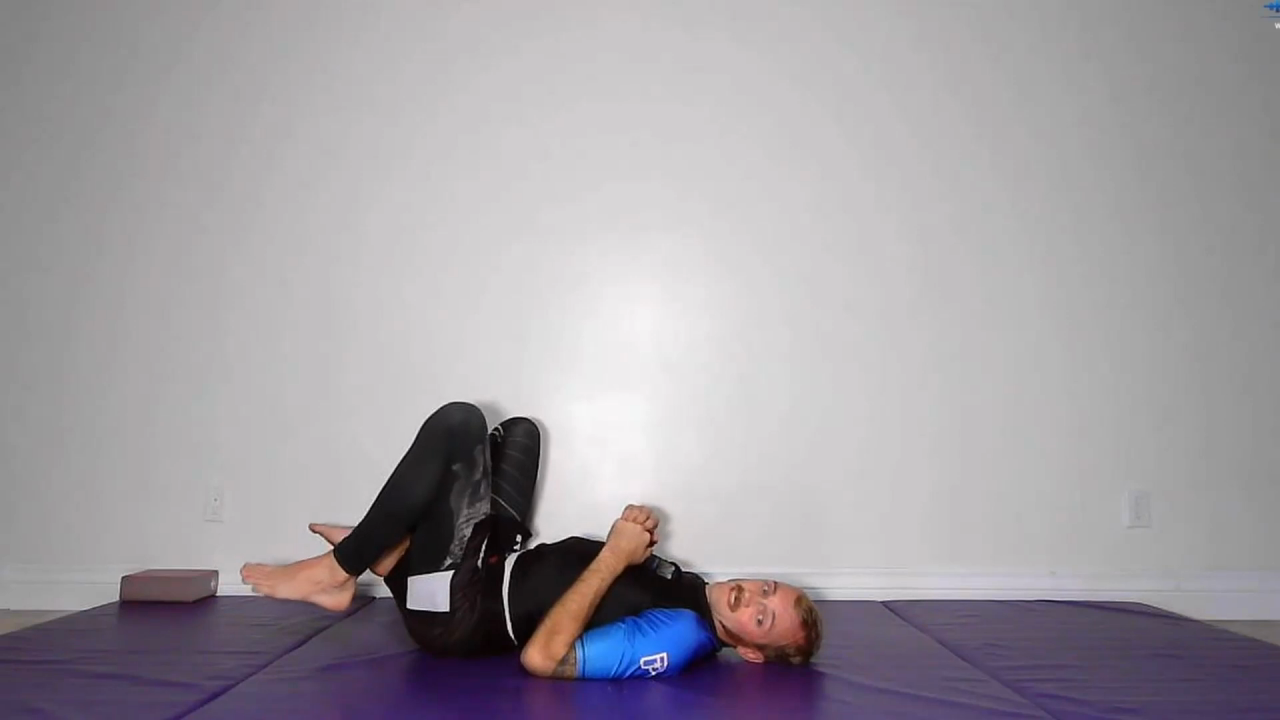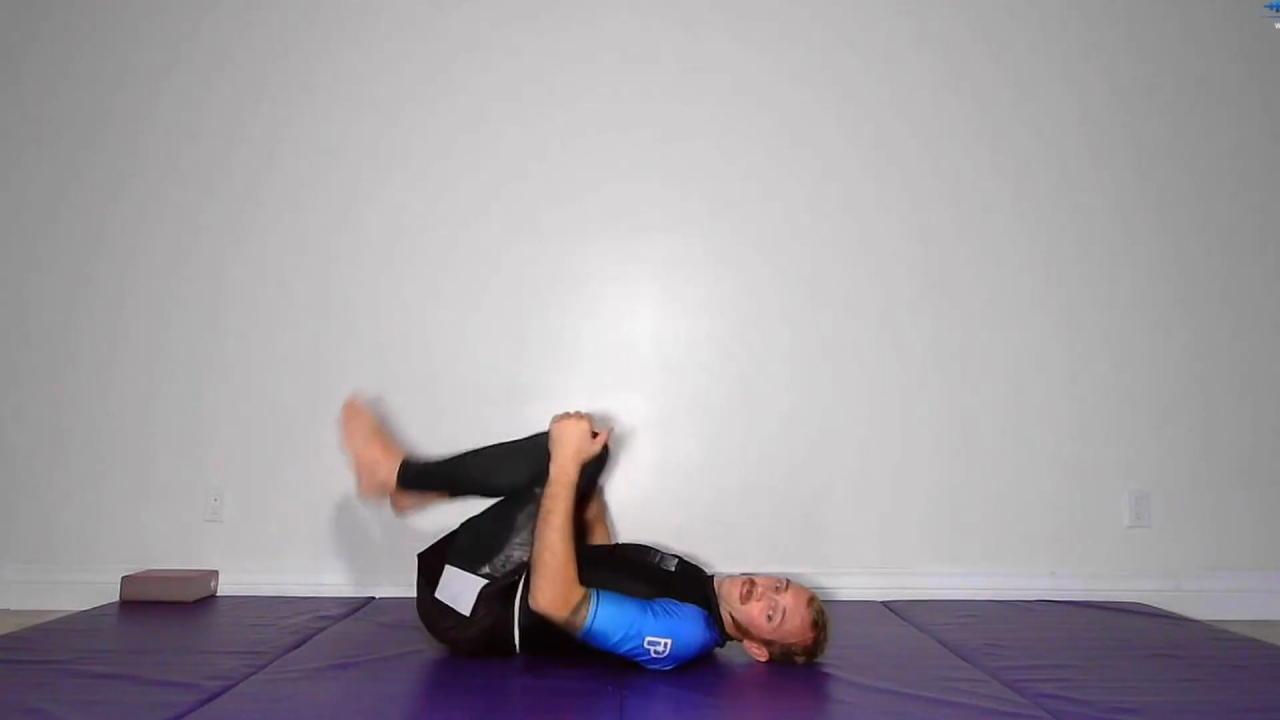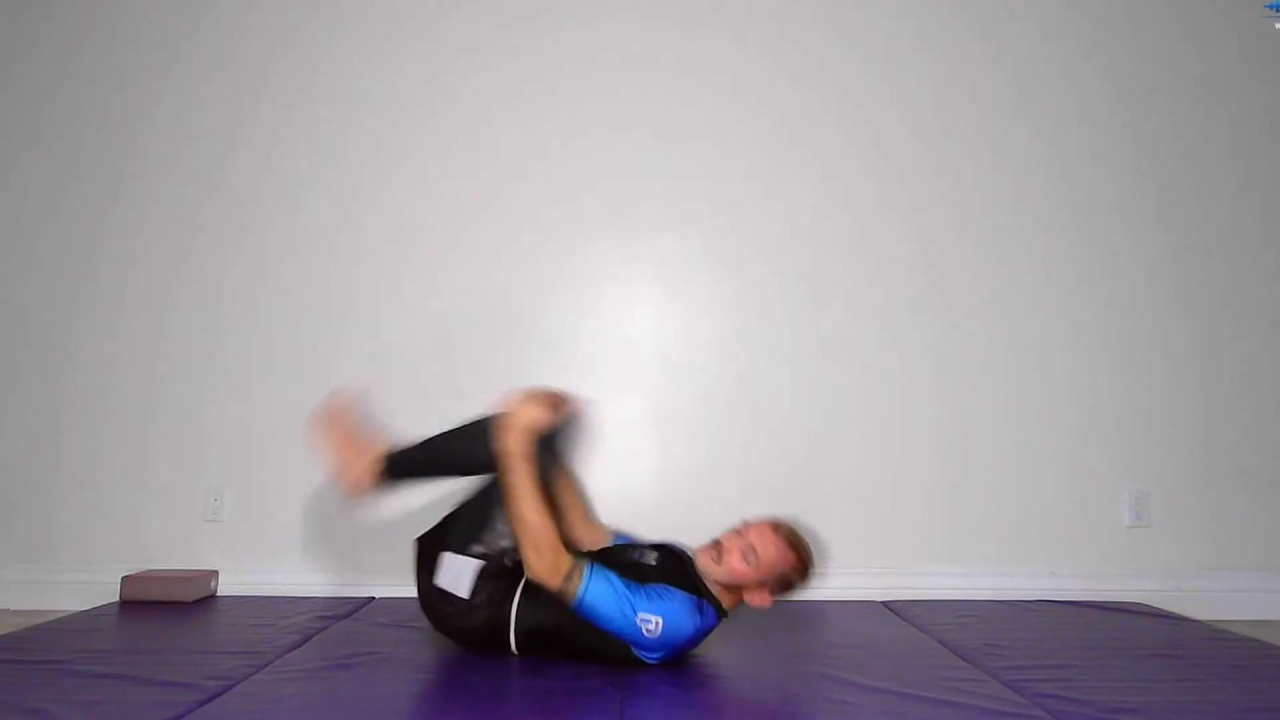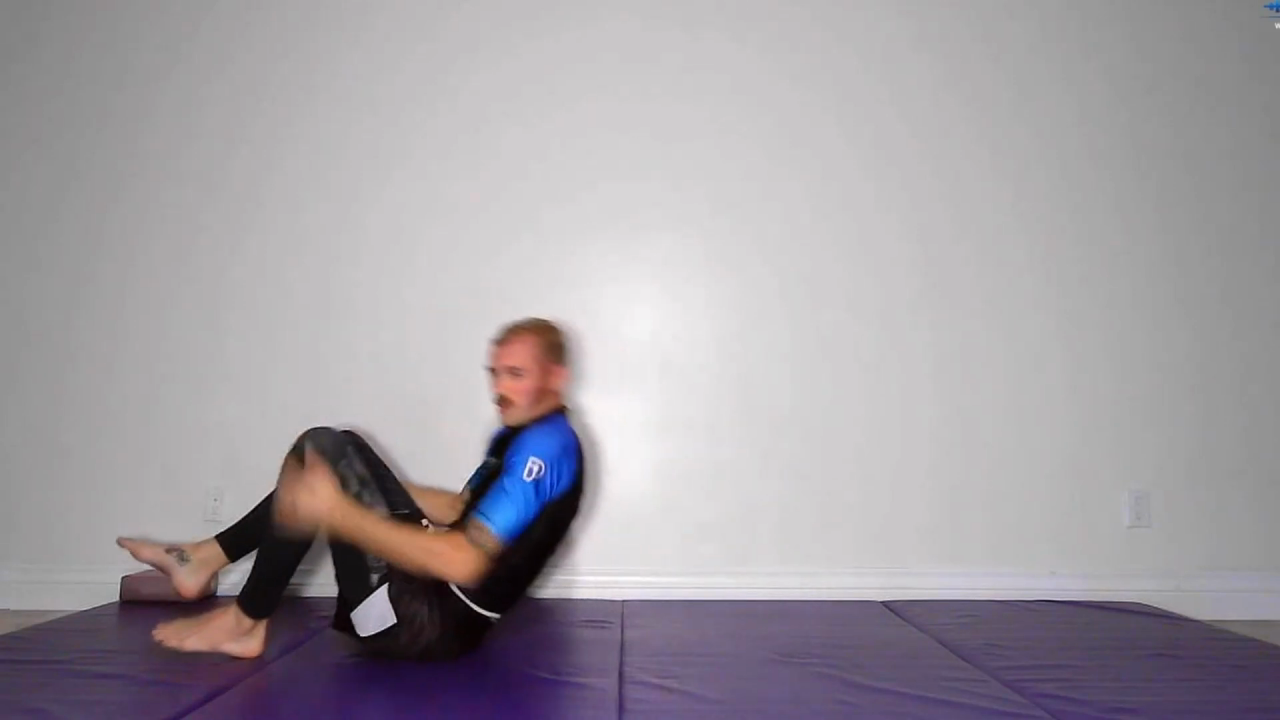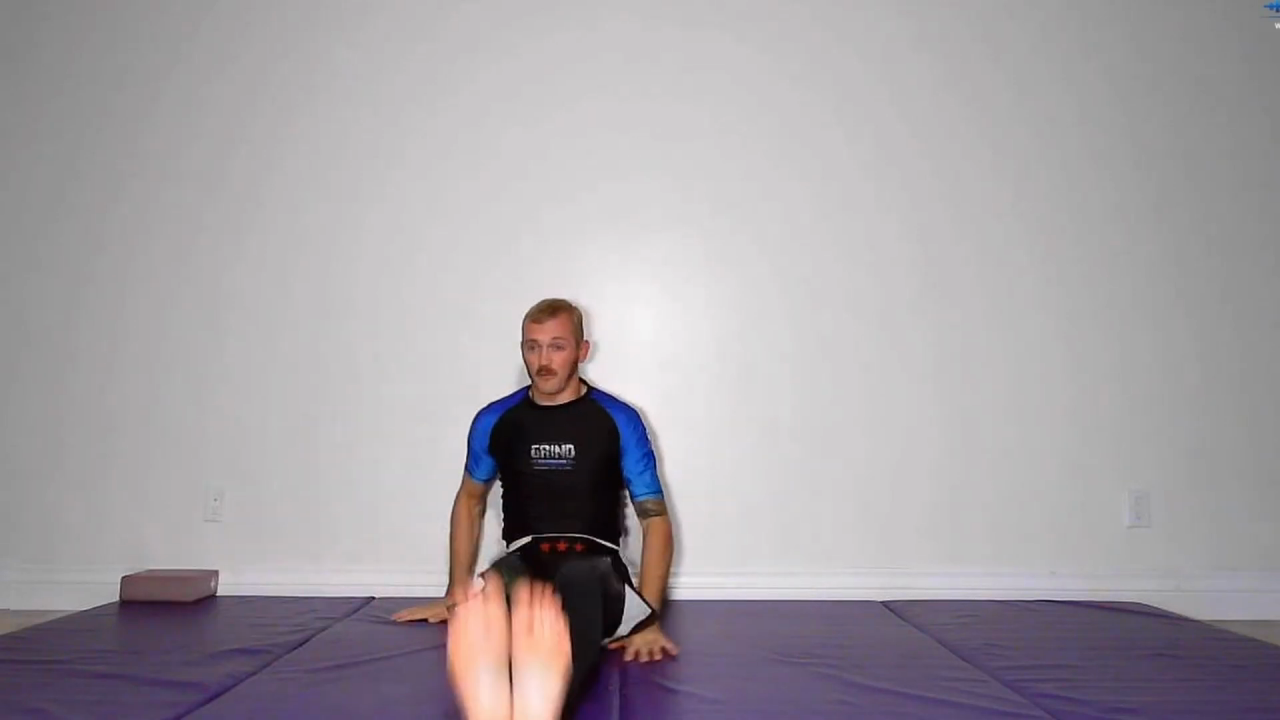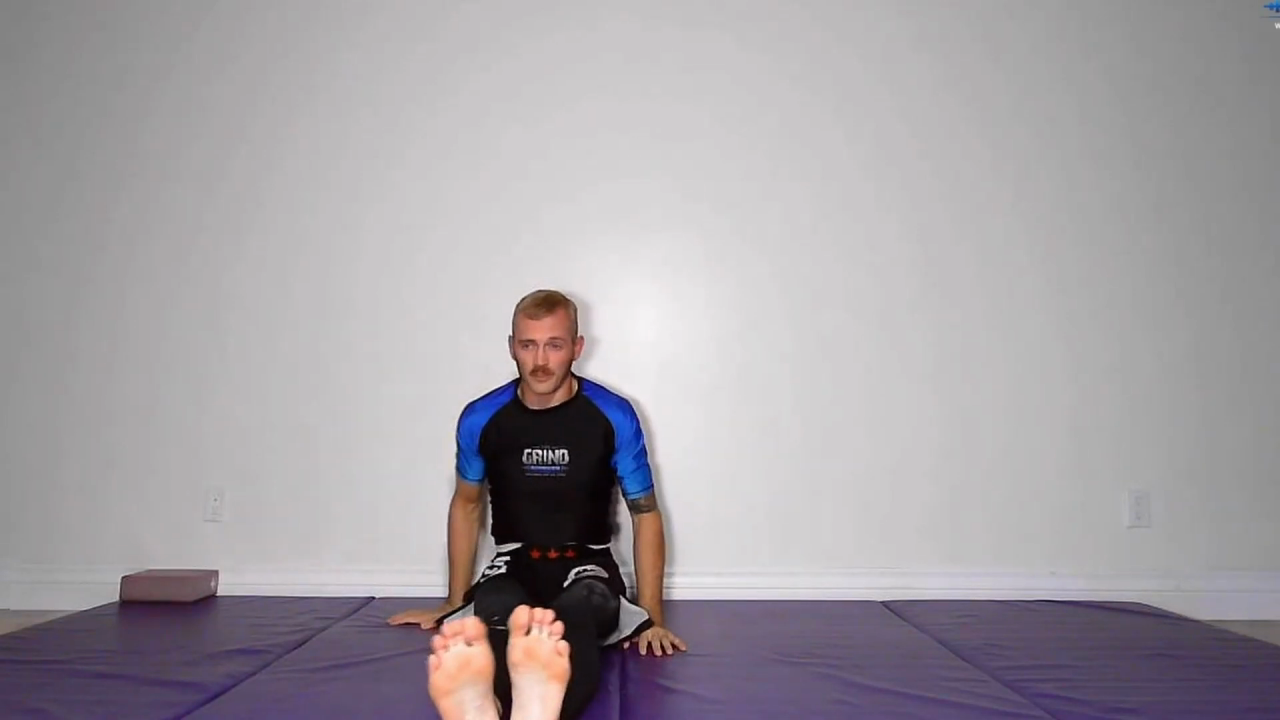
dt=0.7s
person 1, frame 1
left shoulder: (676, 643)
right shoulder: (693, 591)
left elbow: (541, 658)
left wrist: (616, 555)
right wrist: (632, 541)
left hip: (457, 611)
right hip: (500, 566)
left knee: (458, 425)
right knee: (519, 430)
left ankle: (339, 569)
right ankle: (393, 550)
person 1, frame 2
left shoulder: (682, 637)
right shoulder: (698, 584)
left elbow: (554, 601)
right elbow: (603, 554)
left wrist: (565, 467)
right wrist: (580, 465)
left hip: (472, 616)
right hip: (504, 583)
left knee: (564, 452)
left ankle: (399, 476)
right ankle: (422, 485)
person 1, frame 3
left shoulder: (671, 620)
right shoulder: (679, 566)
left elbow: (548, 567)
right elbow: (589, 537)
left wrist: (517, 444)
right wrist: (536, 437)
left hip: (471, 603)
right hip: (500, 588)
left knee: (518, 445)
right knee: (536, 438)
left ankle: (374, 468)
right ankle: (379, 465)
person 1, frame 4
left shoulder: (545, 445)
right shoulder: (524, 435)
left elbow: (463, 560)
left wrist: (337, 514)
right wrist: (358, 491)
left hip: (432, 623)
right hip: (434, 596)
left knee: (320, 448)
right knee: (339, 447)
left ankle: (245, 625)
right ankle: (208, 555)
person 1, frame 5
left shoulder: (620, 421)
right shoulder: (494, 420)
left elbow: (655, 520)
right elbow: (471, 499)
left wrist: (649, 621)
right wrist: (455, 593)
left hip: (595, 571)
right hip: (523, 564)
left knee: (582, 579)
right knee: (504, 585)
person 1, frame 6
left shoulder: (613, 416)
right shoulder: (481, 418)
left elbow: (645, 515)
right elbow: (466, 504)
left wrist: (651, 621)
right wrist: (455, 603)
left hip: (585, 567)
left knee: (579, 614)
